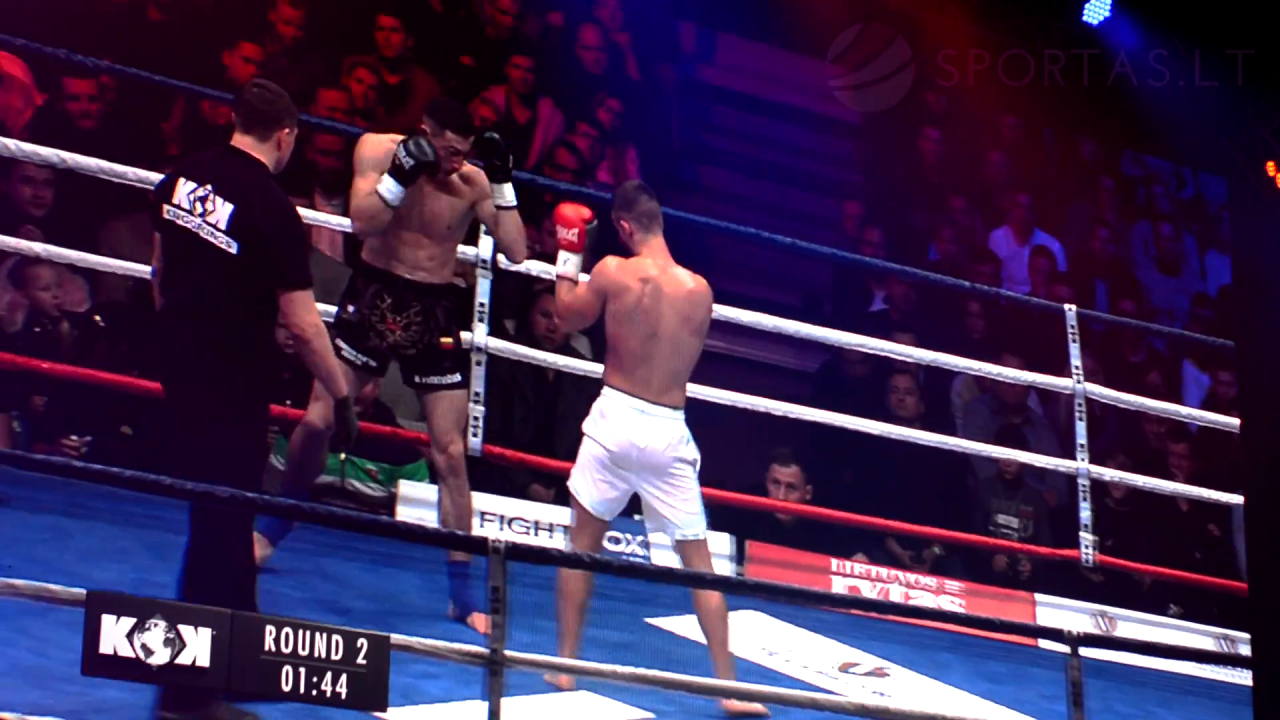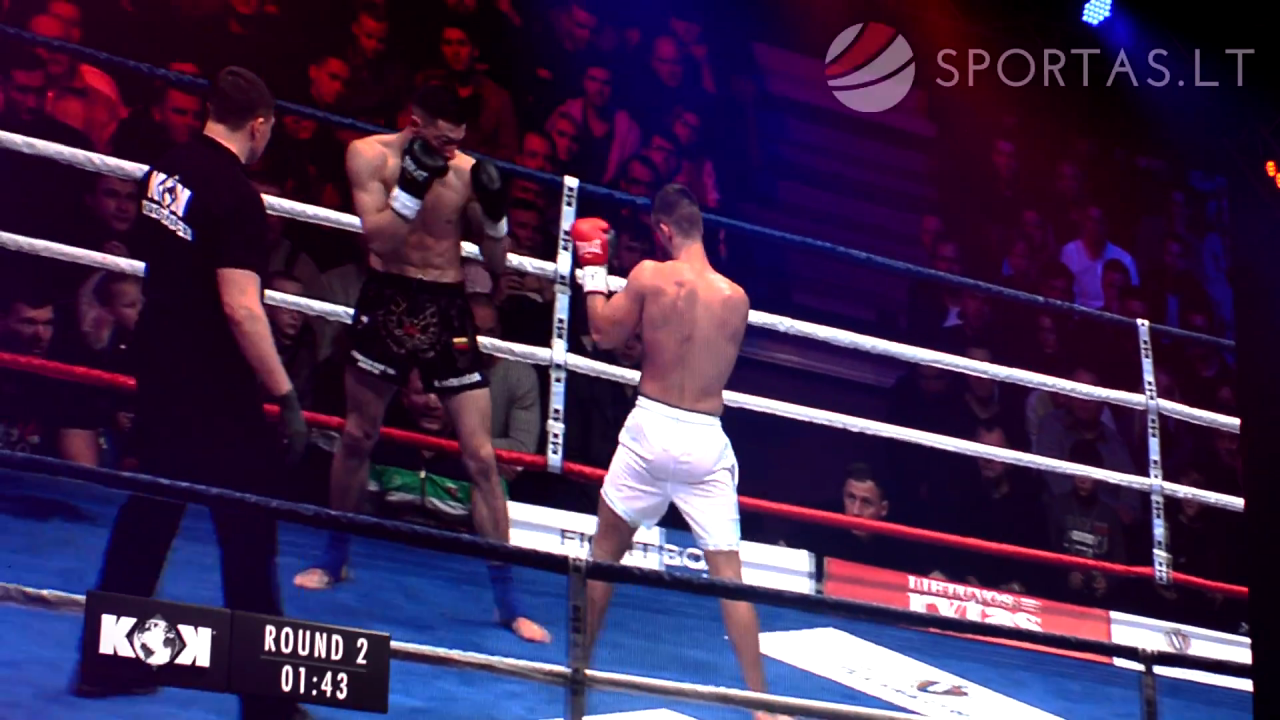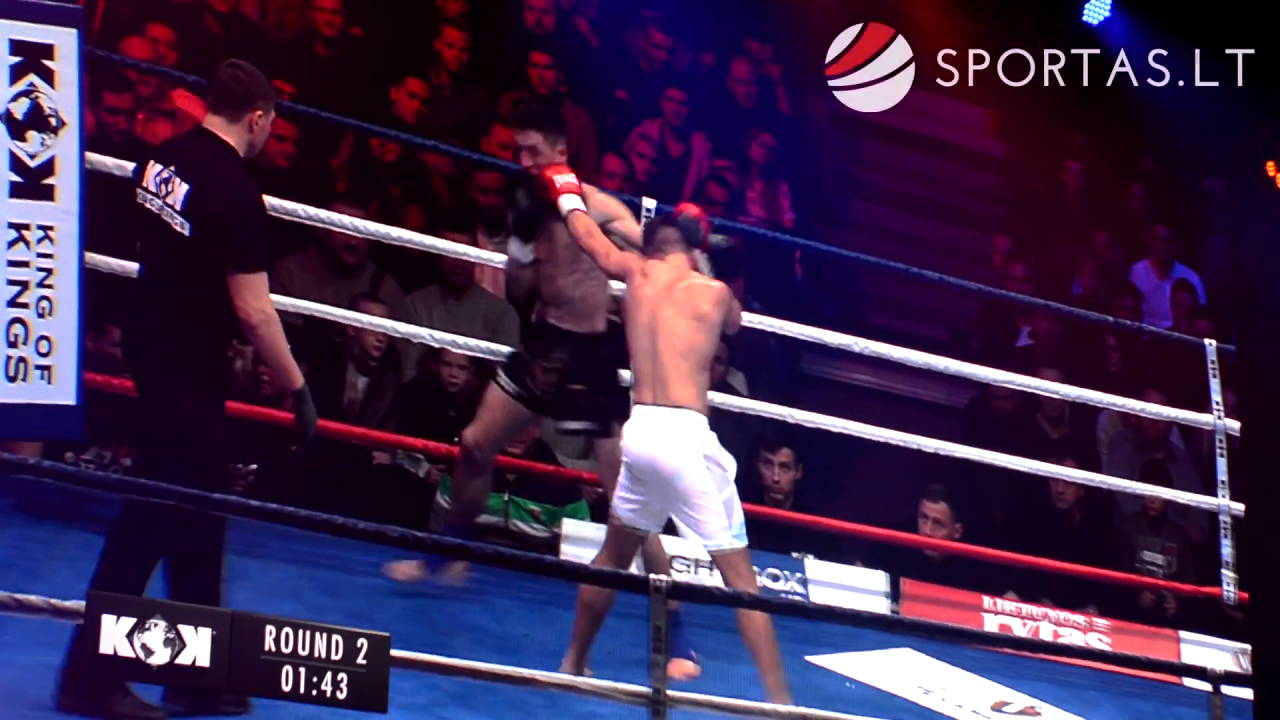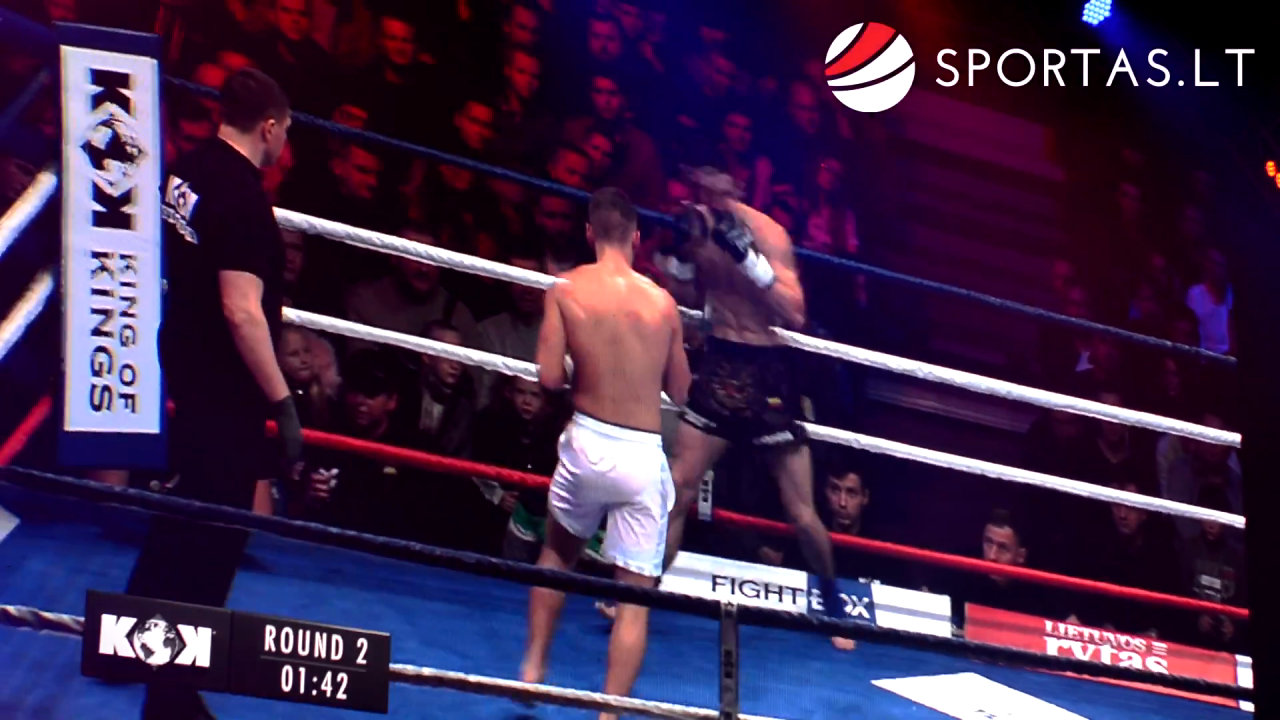
dt=0.5s
person 1, frame 1
left shoulder: (182, 176)
right shoulder: (272, 209)
left elbow: (159, 271)
right elbow: (303, 326)
right wrist: (342, 395)
left hip: (179, 365)
right hip: (228, 382)
left knee: (223, 510)
right knee: (221, 521)
person 1, frame 2
left shoulder: (166, 167)
right shoulder: (236, 196)
right elbow: (242, 309)
right wrist: (285, 395)
left hip: (158, 364)
right hip: (214, 378)
left knee: (151, 500)
right knee: (248, 523)
person 1, frame 3
left shoulder: (163, 157)
right shoulder: (235, 192)
right elbow: (253, 311)
right wrist: (298, 389)
left hip: (152, 346)
right hip: (187, 362)
left knee: (193, 502)
right knee: (165, 511)
person 1, frame 4
left shoulder: (187, 167)
right shoulder: (243, 197)
right elbow: (244, 311)
right wrist: (282, 401)
left hip: (185, 357)
right hip: (222, 373)
left knee: (195, 499)
right knee: (217, 522)
person 2, frame 1
left shoulder: (475, 180)
right shoulder: (377, 150)
left elbow: (518, 254)
right elbow: (363, 223)
left wrist: (502, 181)
right wrist: (402, 173)
left hip: (435, 310)
right hip: (373, 295)
left knee: (449, 455)
right knee: (318, 422)
left ankle: (463, 594)
right ankle: (275, 526)
person 2, frame 2
left shoulder: (467, 172)
right shoulder: (369, 155)
left elbow: (497, 263)
right elbow: (379, 237)
left wrist: (494, 210)
right wrist: (413, 183)
left hip: (448, 310)
right hip: (388, 303)
left knee: (481, 458)
right knee: (357, 438)
left ankle: (507, 601)
right ankle: (335, 558)
person 2, frame 3
left shoulder: (597, 206)
right shoulder: (528, 206)
right elbow: (518, 292)
right wrist: (523, 237)
left hip: (588, 355)
right hip: (542, 340)
right knee: (475, 445)
left ankle: (678, 634)
right ankle: (444, 556)
person 2, frame 4
left shoulder: (767, 234)
right shoulder: (693, 226)
left elbow: (795, 315)
right elbow: (675, 305)
left wrist: (747, 255)
right wrist: (675, 255)
left hip: (768, 369)
right hip: (717, 364)
left knee: (800, 511)
right knee: (678, 488)
left ankle: (834, 607)
person 3, frame 1
left shoulder: (614, 272)
right shoulder: (700, 290)
left elbow: (567, 317)
left wrist: (569, 250)
left hip: (616, 419)
right hip: (669, 432)
left knee: (581, 546)
right knee: (699, 564)
left ankle: (564, 663)
person 3, frame 2
left shoulder: (649, 276)
right shoulder: (737, 299)
left elbow: (604, 334)
left wrist: (592, 266)
left hip: (652, 429)
right hip: (706, 440)
left knee: (605, 549)
right knee: (728, 575)
person 3, frame 3
left shoulder: (639, 270)
right shoulder: (717, 292)
left elbow: (591, 243)
left wrist: (568, 197)
right wrist: (698, 253)
left hip: (642, 432)
right hip: (689, 438)
left knee: (615, 553)
right knee: (741, 580)
left ankle: (573, 665)
right ankle: (780, 703)
person 3, frame 4
left shoulder: (566, 288)
right shoulder: (663, 301)
left elbow: (550, 378)
right elbow: (678, 385)
left hip: (585, 442)
right hip: (640, 456)
left knee: (558, 551)
right knee: (635, 599)
left ankle: (532, 668)
